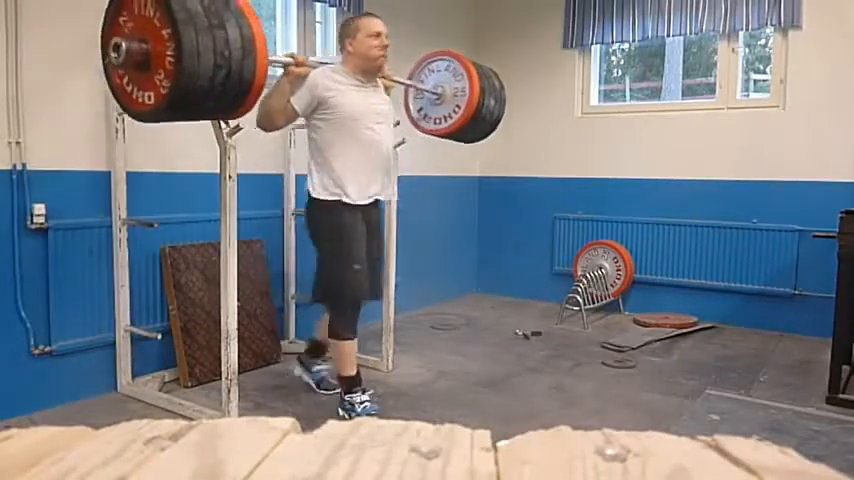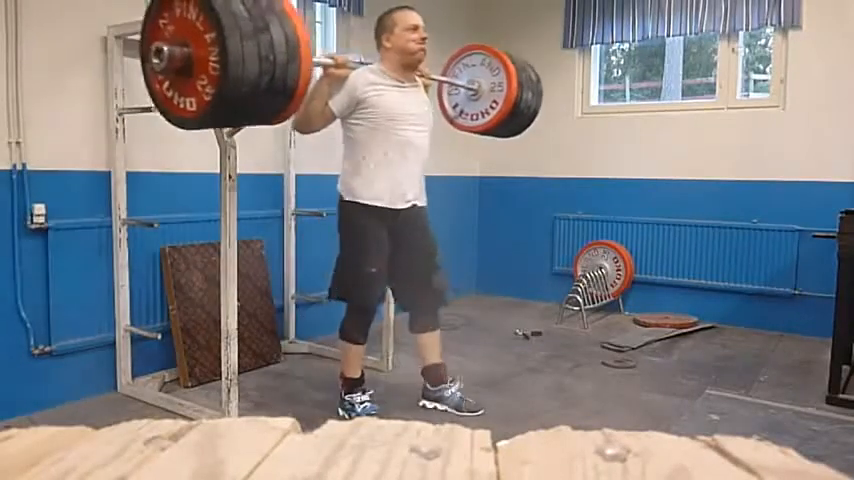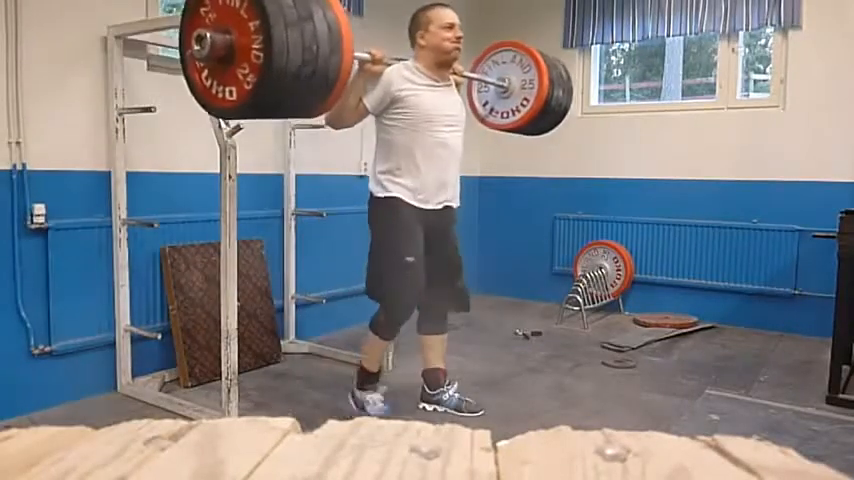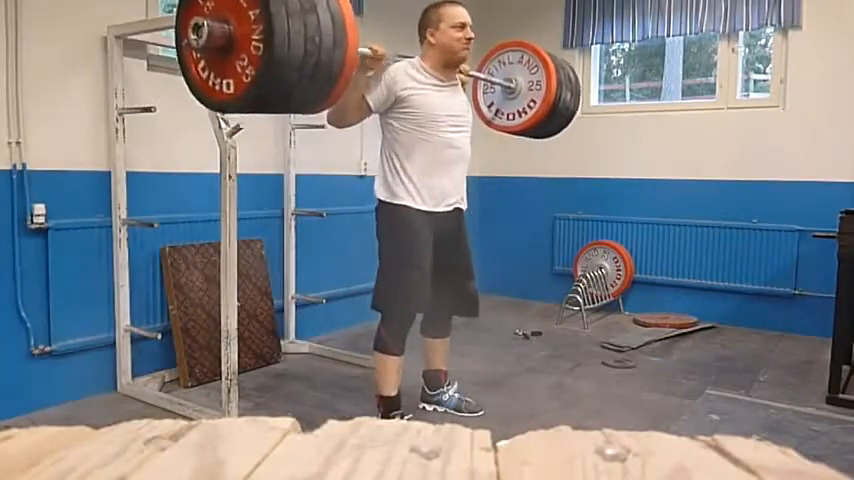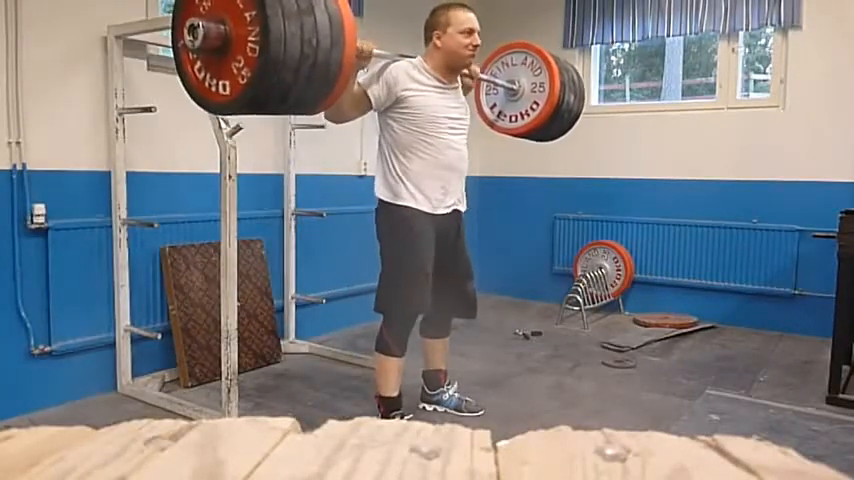
dt=0.4s
person 1, frame 1
left shoulder: (379, 88)
right shoulder: (321, 82)
right elbow: (267, 121)
right wrist: (289, 78)
left hip: (368, 203)
right hip: (334, 204)
left knee: (354, 293)
right knee: (348, 294)
left ankle: (313, 357)
right ankle: (352, 392)
person 1, frame 2
left shoulder: (418, 88)
right shoulder: (359, 82)
right elbow: (304, 123)
right wrist: (328, 78)
left hip: (411, 208)
right hip: (366, 208)
left knee: (426, 295)
right knee: (363, 302)
left ankle: (437, 387)
right ankle: (352, 394)
person 1, frame 3
left shoulder: (451, 86)
right shoulder: (394, 79)
right elbow: (337, 119)
right wrist: (362, 75)
left hip: (441, 207)
right hip: (398, 204)
left knee: (439, 299)
right knee: (400, 299)
left ankle: (436, 387)
right ankle: (365, 386)
person 1, frame 4
left shoulder: (456, 85)
right shoulder: (398, 77)
right elbow: (339, 117)
right wrist: (361, 72)
left hip: (450, 211)
right hip: (407, 212)
left knee: (445, 302)
right knee: (400, 310)
left ankle: (436, 388)
right ankle: (389, 412)
person 1, frame 5
left shoulder: (454, 86)
right shoulder: (398, 76)
right elbow: (337, 112)
left hip: (449, 213)
right hip: (407, 212)
left knee: (445, 303)
right knee: (402, 311)
left ankle: (436, 388)
right ankle: (389, 413)
